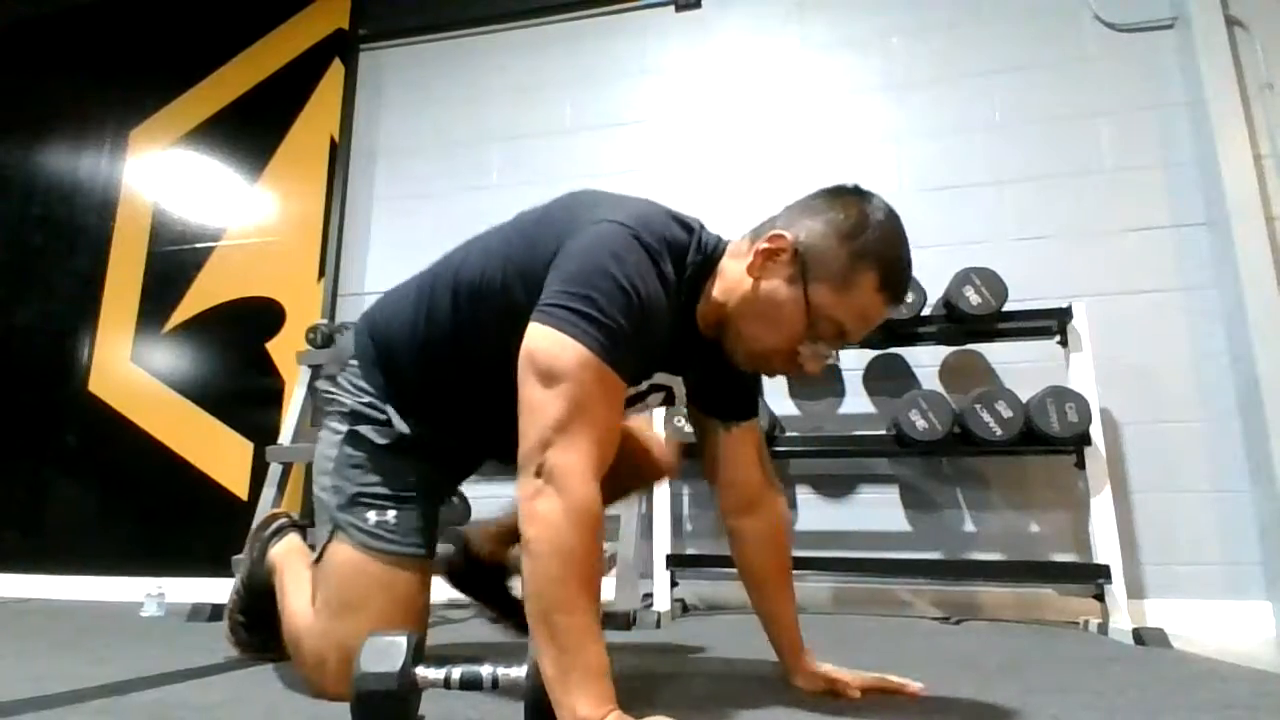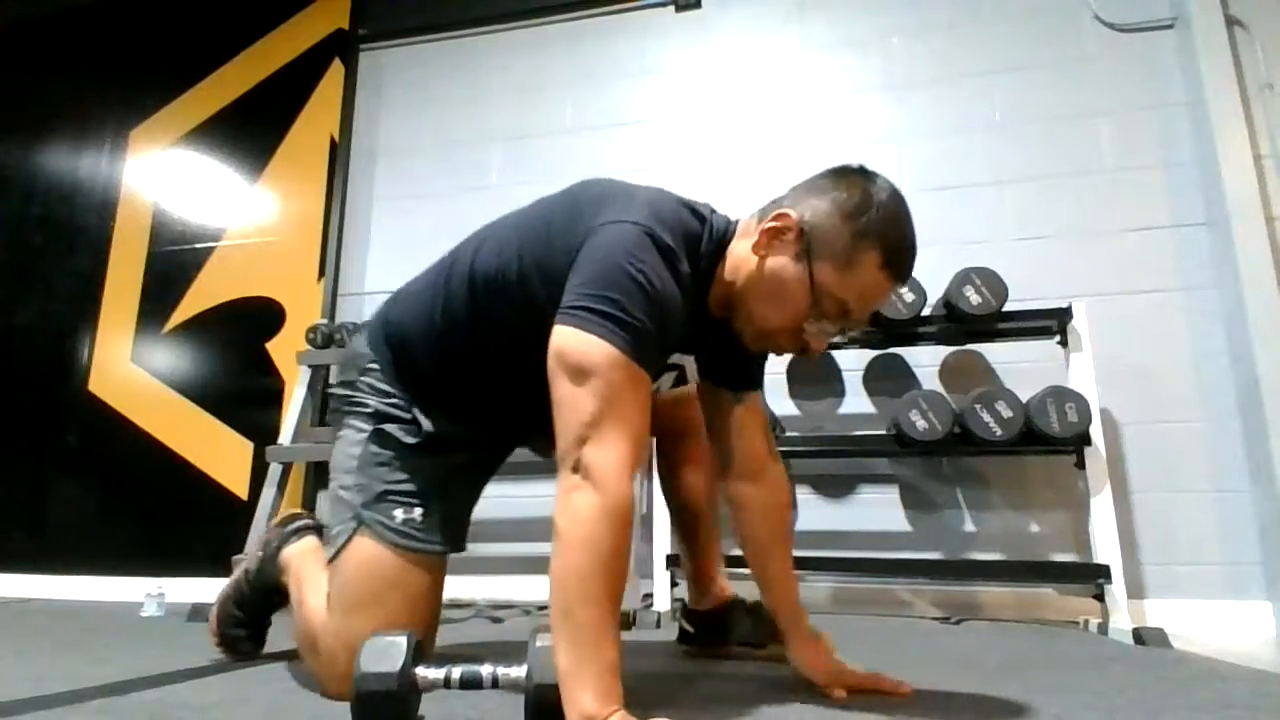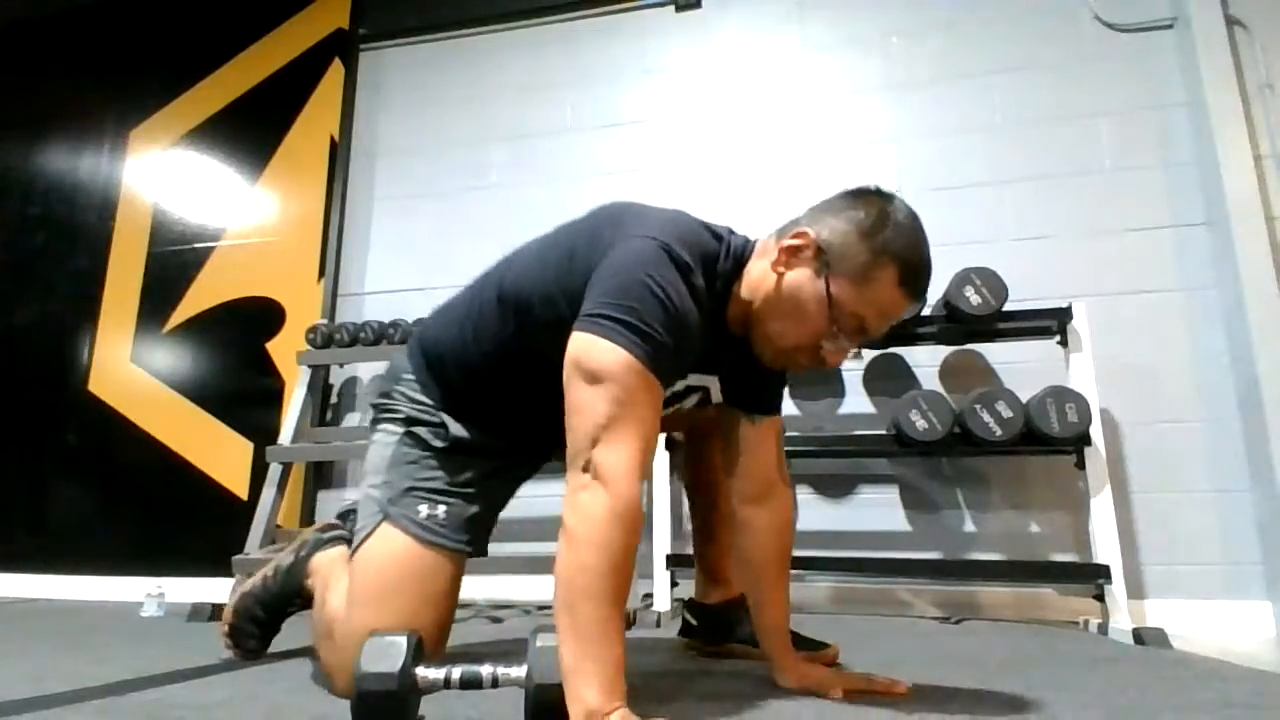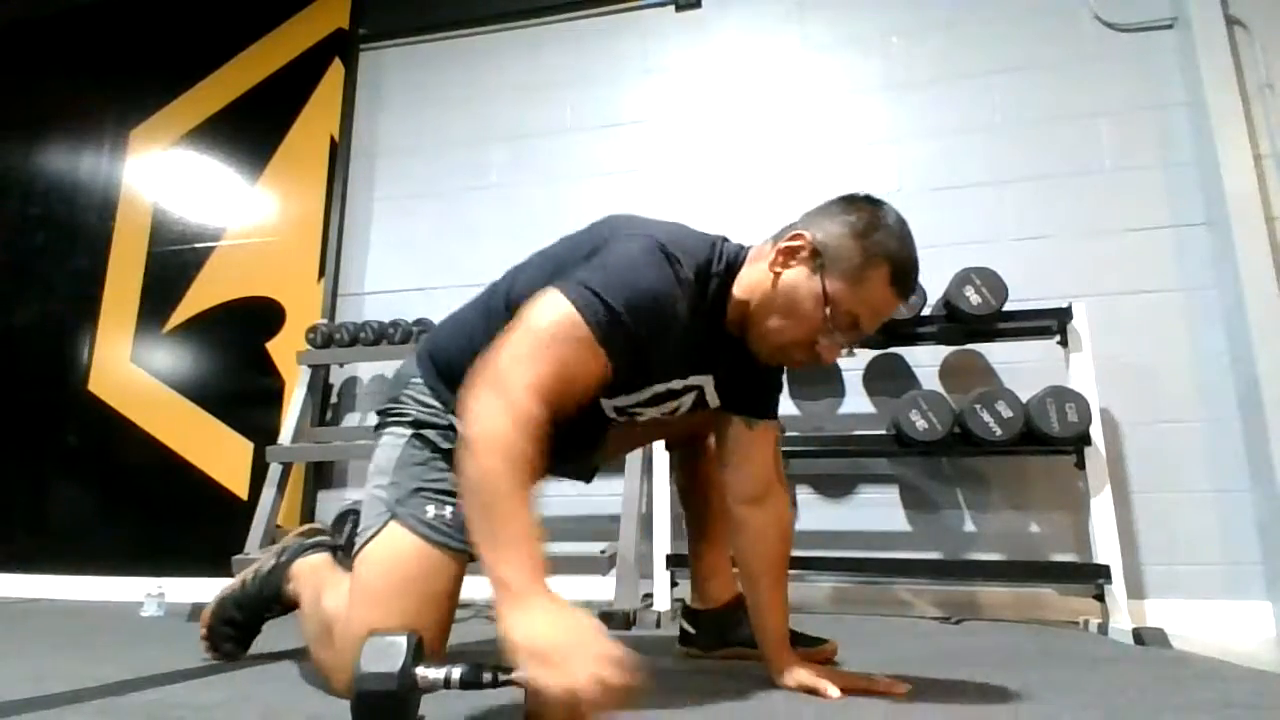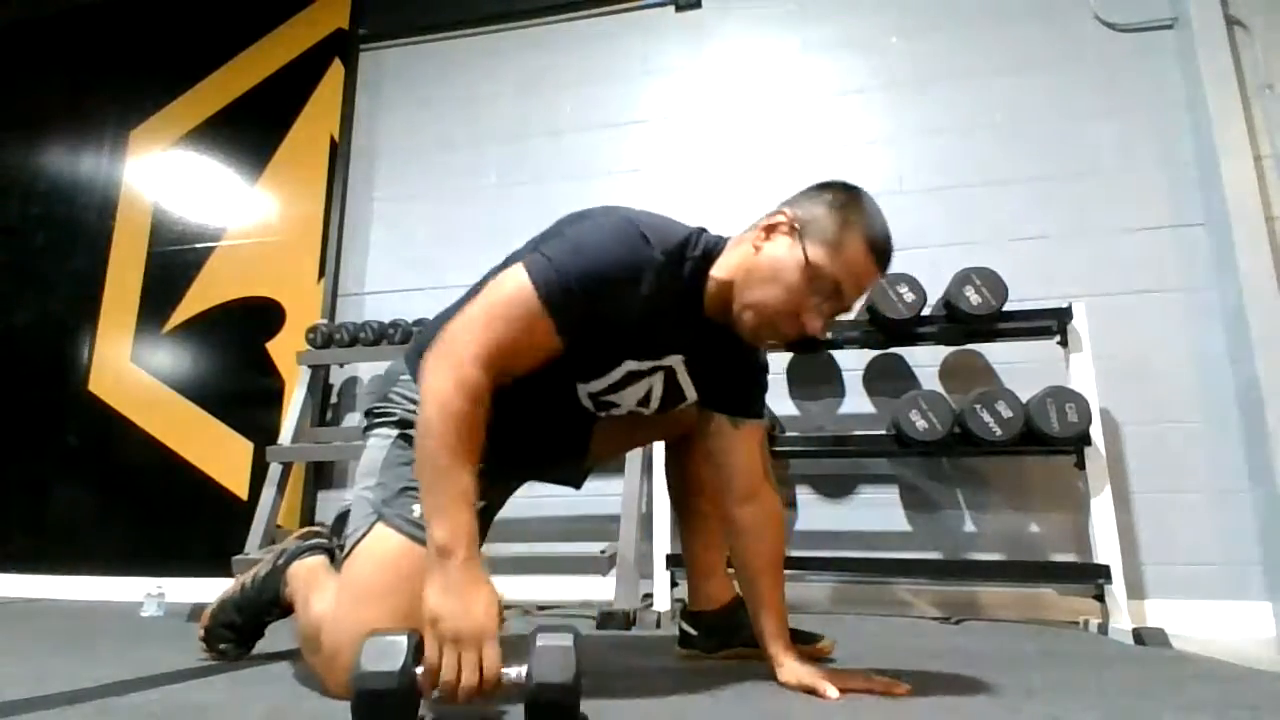
dt=0.2s
person 1, frame 1
left shoulder: (730, 328)
right shoulder: (625, 259)
left elbow: (750, 503)
right elbow: (556, 479)
left wrist: (799, 661)
left hip: (495, 403)
right hip: (394, 396)
left ankle: (483, 554)
right ankle: (285, 555)
person 1, frame 2
left shoulder: (742, 308)
right shoulder: (641, 254)
left elbow: (751, 473)
right elbow: (594, 476)
left wrist: (799, 641)
left hip: (524, 392)
right hip: (415, 396)
left ankle: (709, 610)
right ankle: (295, 555)
person 1, frame 3
left shoulder: (762, 327)
right shoulder: (659, 271)
left elbow: (760, 494)
right elbow: (603, 479)
left wrist: (783, 657)
left hip: (552, 403)
right hip: (447, 409)
left ankle: (718, 610)
right ankle: (323, 563)
person 1, frame 4
left shoulder: (754, 352)
right shoulder: (657, 275)
left elbow: (758, 496)
right elbow: (497, 405)
left wrist: (780, 654)
right wrist: (528, 604)
right hip: (449, 415)
left ankle: (713, 613)
right ankle: (305, 570)
person 1, frame 5
left shoulder: (736, 350)
right shoulder: (625, 254)
left elbow: (748, 493)
right elbow: (451, 367)
left wrist: (781, 649)
right wrist: (454, 570)
right hip: (439, 415)
right knee: (365, 665)
left ankle: (712, 615)
right ankle: (302, 571)
